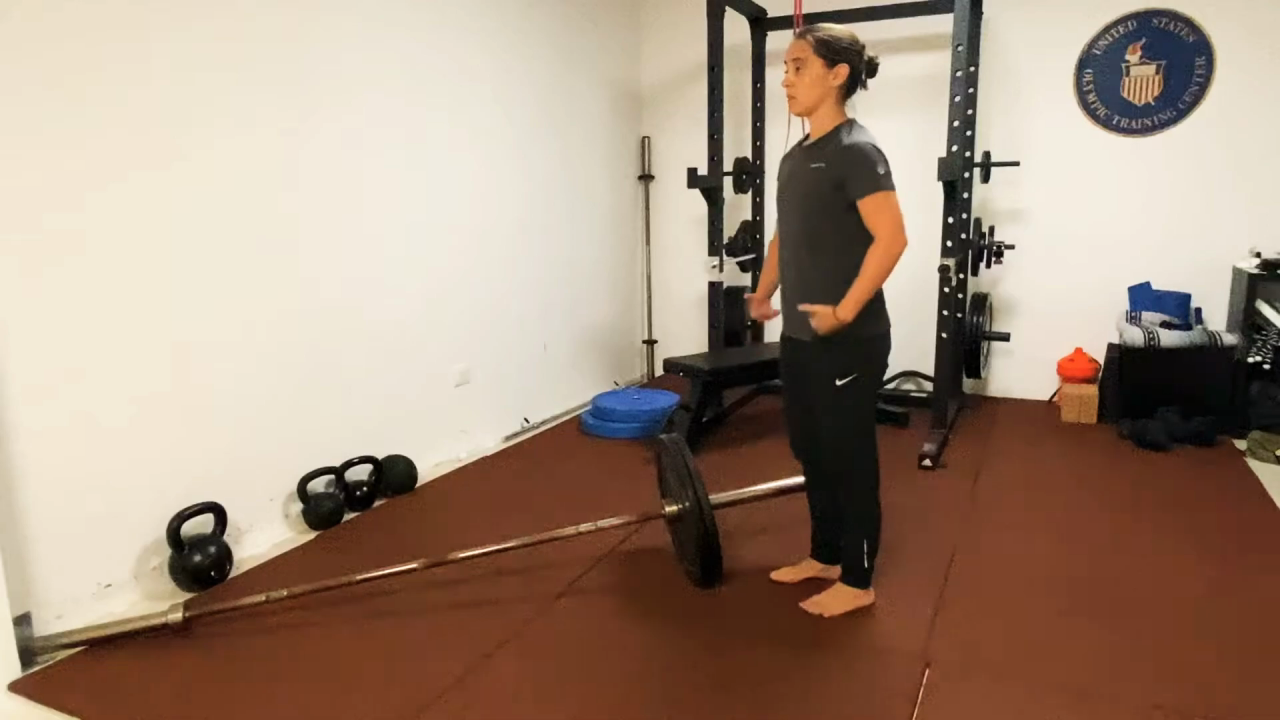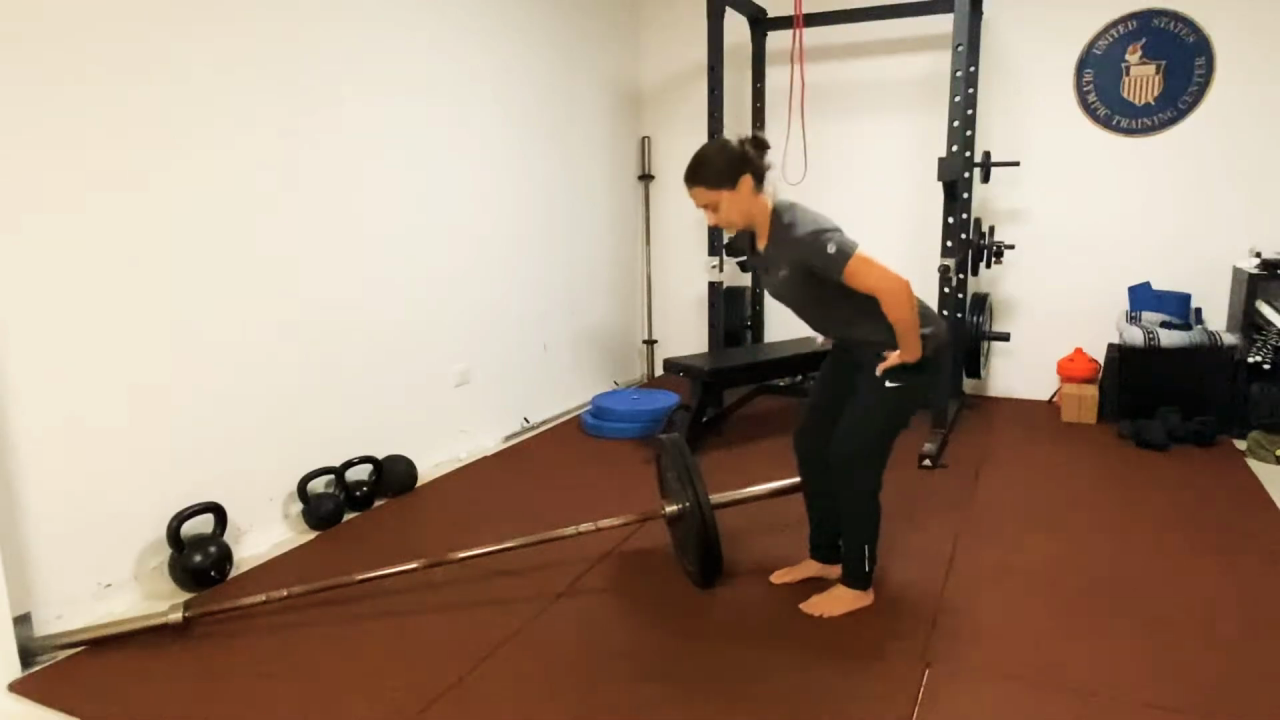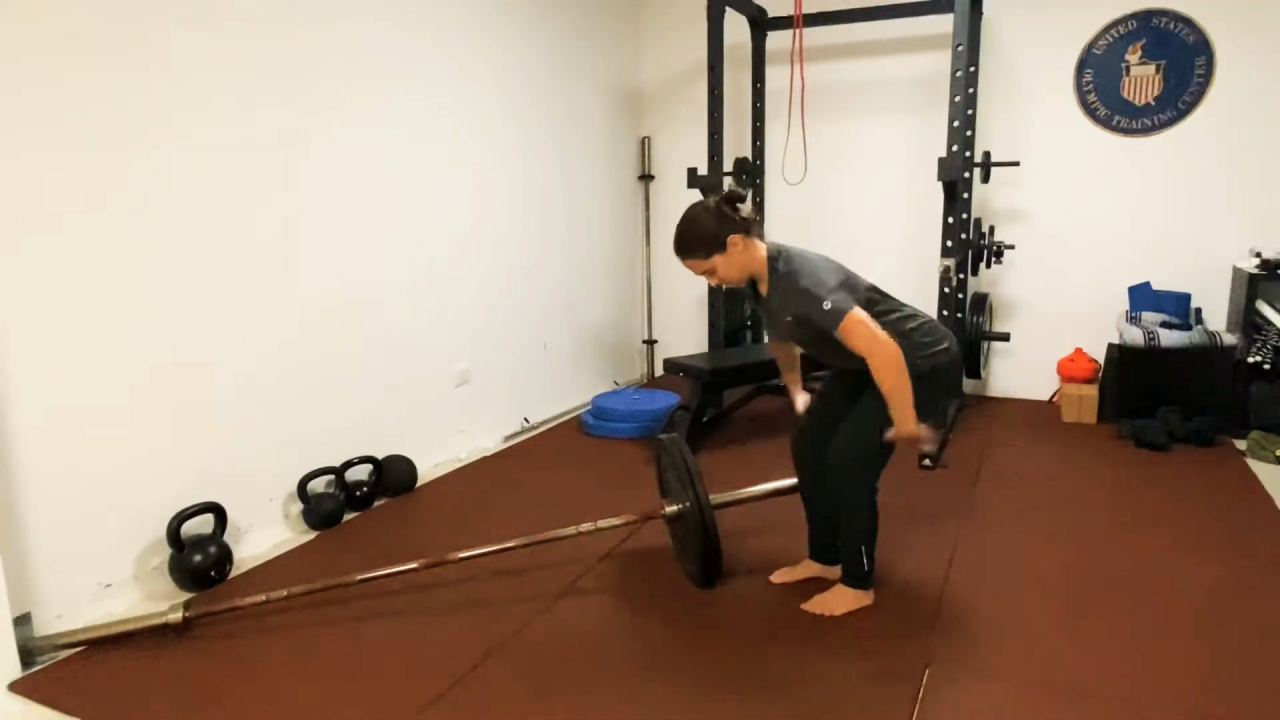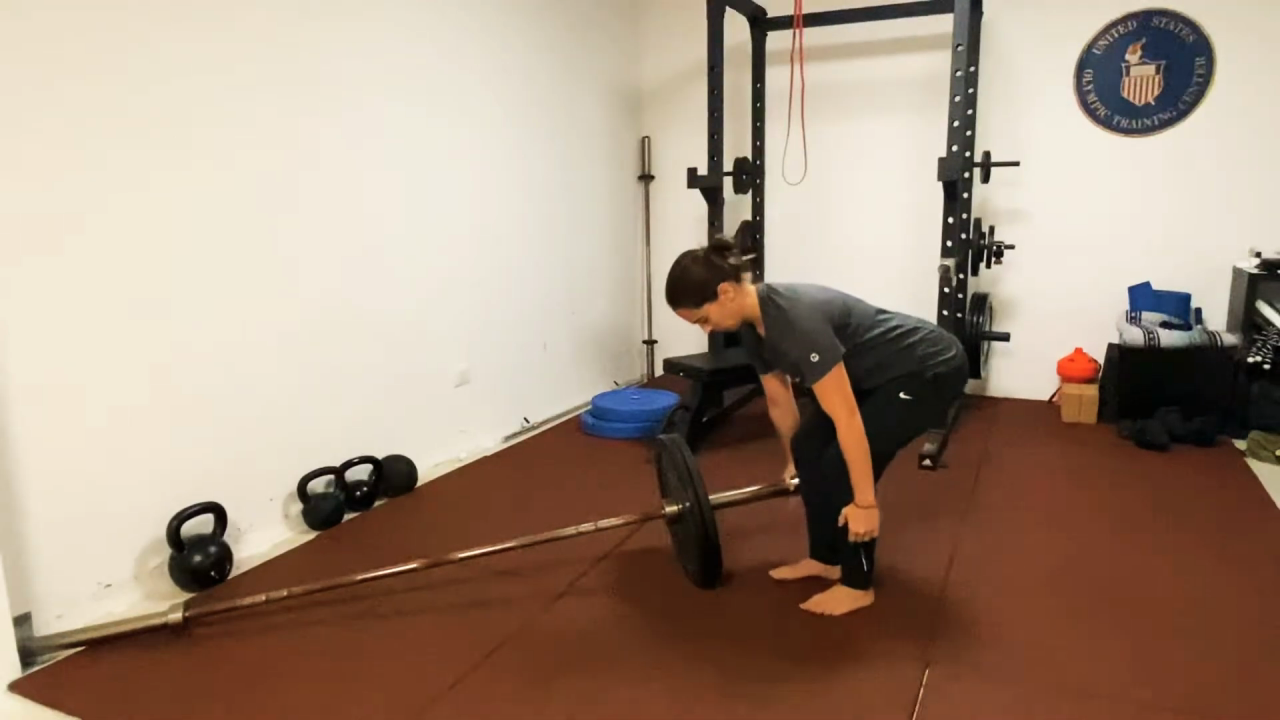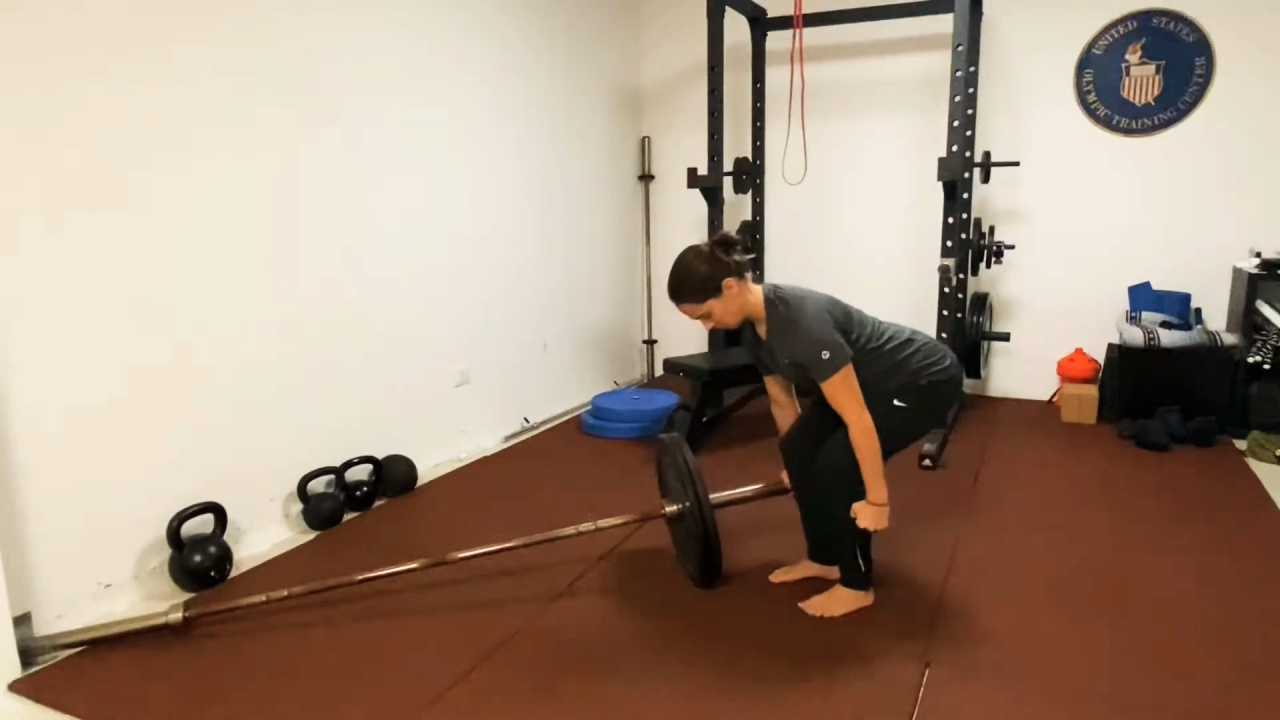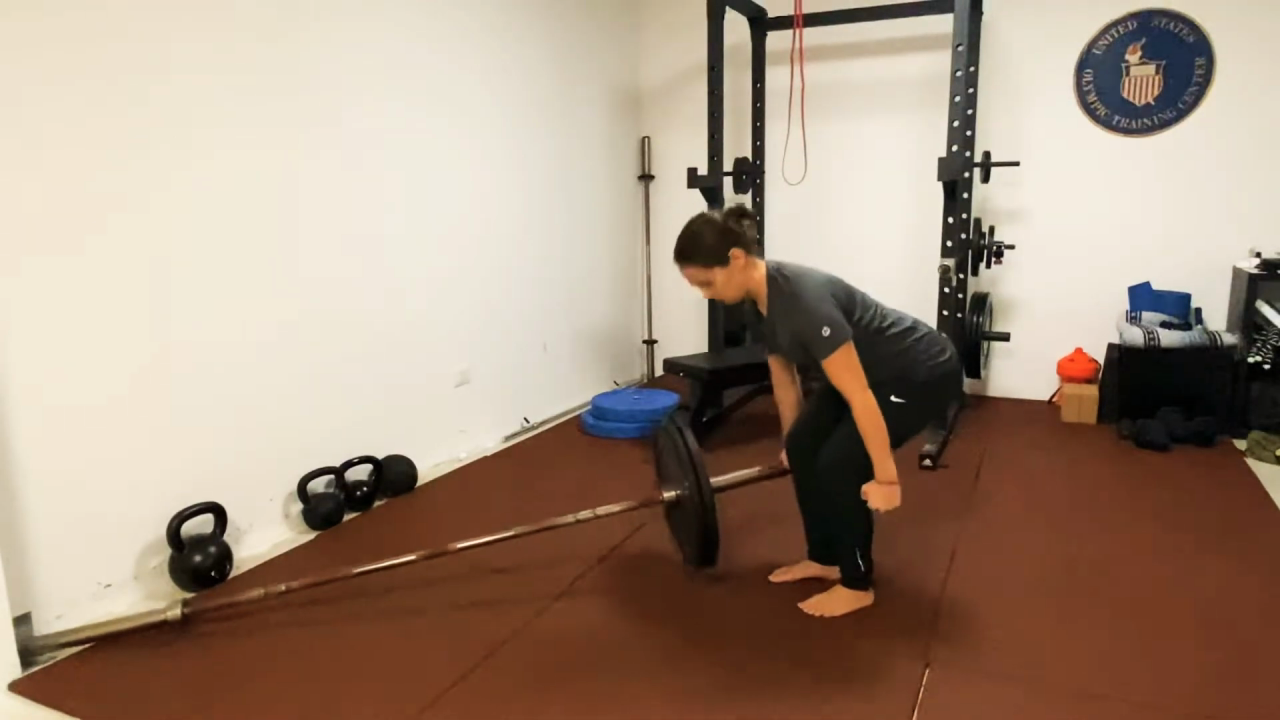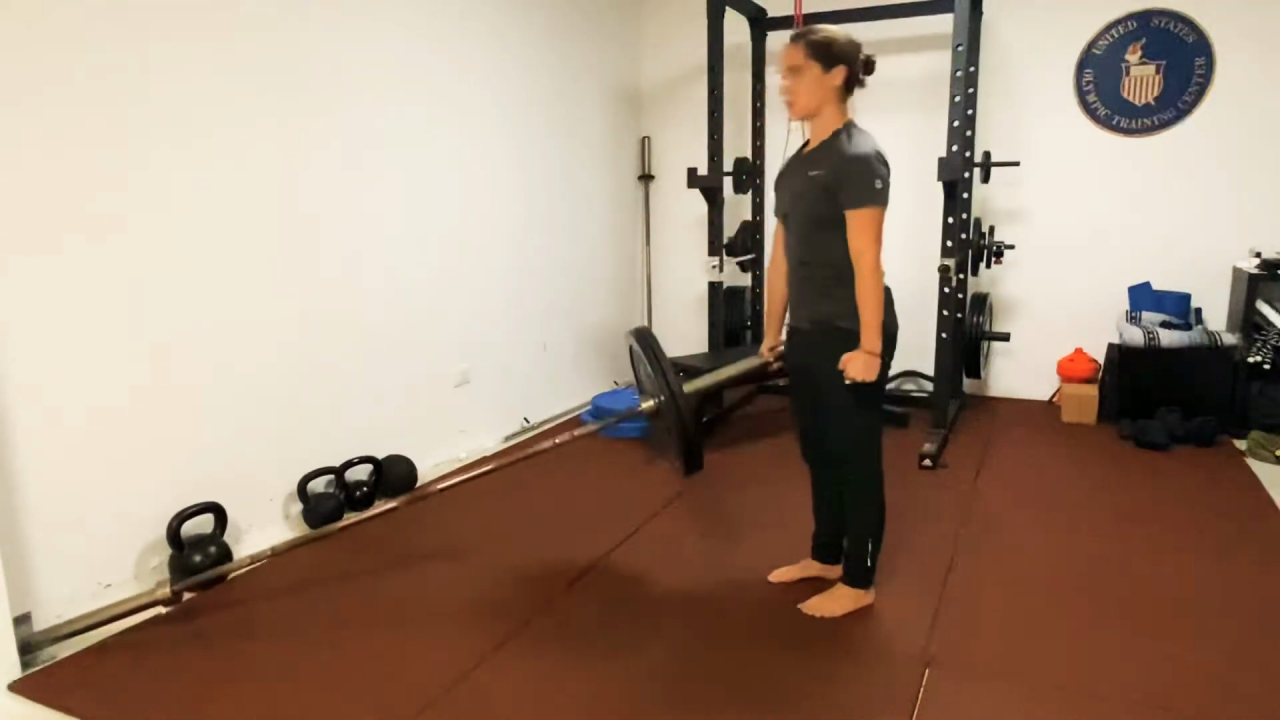
dt=0.7s
person 1, frame 1
left shoulder: (855, 152)
right shoulder: (796, 156)
left elbow: (890, 239)
left wrist: (846, 310)
right wrist: (764, 292)
left hip: (848, 341)
right hip: (800, 336)
left knee: (848, 457)
right knee: (811, 452)
left ankle: (857, 582)
right ankle: (824, 556)
person 1, frame 2
left shoulder: (804, 235)
right shoulder: (756, 242)
left elbow: (894, 287)
left wrist: (911, 350)
left hip: (901, 348)
right hip: (854, 346)
left knee: (852, 456)
right knee: (811, 442)
left ankle: (857, 583)
right ankle: (824, 558)
person 1, frame 3
left shoulder: (802, 280)
right shoulder: (758, 282)
left elbow: (884, 351)
right elbow: (782, 340)
left wrist: (907, 426)
right wrist: (796, 393)
left hip: (924, 360)
right hip: (868, 358)
left knee: (848, 459)
right knee: (807, 445)
left ankle: (857, 584)
right ankle: (824, 559)
person 1, frame 4
left shoulder: (796, 319)
right shoulder: (753, 324)
left elbow: (847, 419)
right elbow: (779, 399)
left wrist: (865, 502)
right wrist: (793, 460)
left hip: (931, 370)
right hip: (879, 372)
left knee: (842, 463)
right knee: (810, 448)
left ankle: (857, 585)
right ankle: (824, 558)
person 1, frame 5
left shoulder: (802, 321)
right shoulder: (755, 327)
left elbow: (857, 418)
right elbow: (782, 399)
left wrist: (877, 500)
right wrist: (794, 458)
left hip: (926, 380)
right hip: (875, 380)
left knee: (836, 465)
right knee: (798, 450)
left ankle: (856, 586)
right ankle: (823, 559)
person 1, frame 6
left shoulder: (804, 299)
right shoulder: (761, 303)
left elbow: (860, 398)
right elbow: (784, 380)
left wrist: (885, 477)
right wrist: (789, 441)
left hip: (924, 374)
right hip: (878, 371)
left knee: (838, 465)
right knee: (804, 448)
left ankle: (857, 585)
right ankle: (823, 558)
person 1, frame 7
left shoulder: (858, 157)
right shoulder: (798, 162)
left elbow: (867, 262)
right elbow: (782, 255)
left wrist: (870, 348)
right wrist: (772, 333)
left hip: (849, 337)
right hip: (807, 333)
left knee: (854, 457)
right knee: (819, 452)
left ankle: (859, 583)
right ankle: (825, 557)
